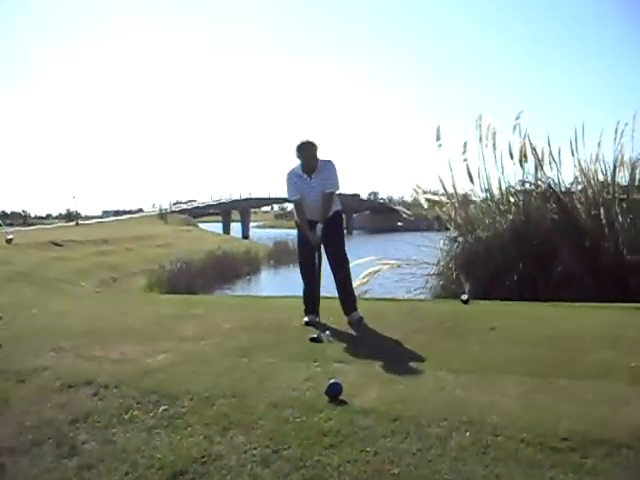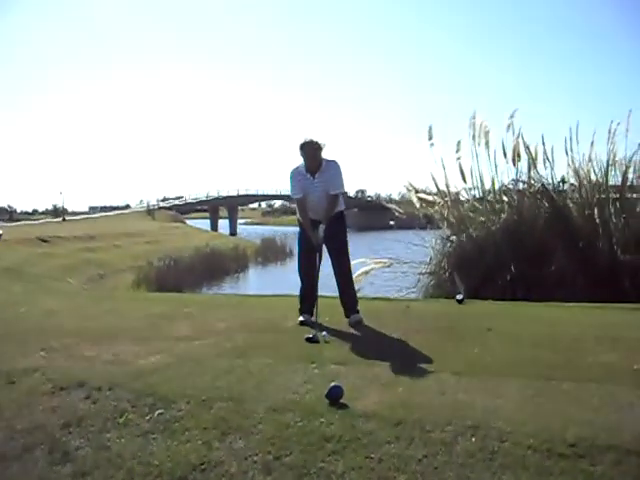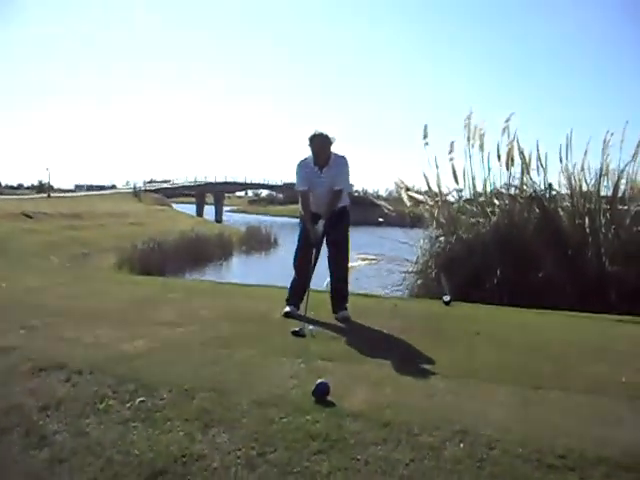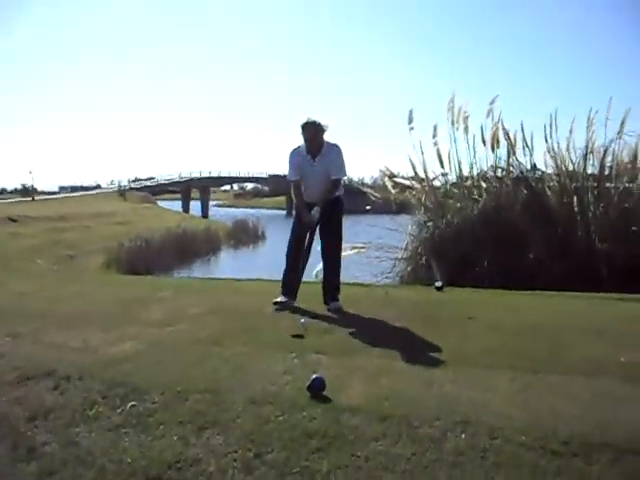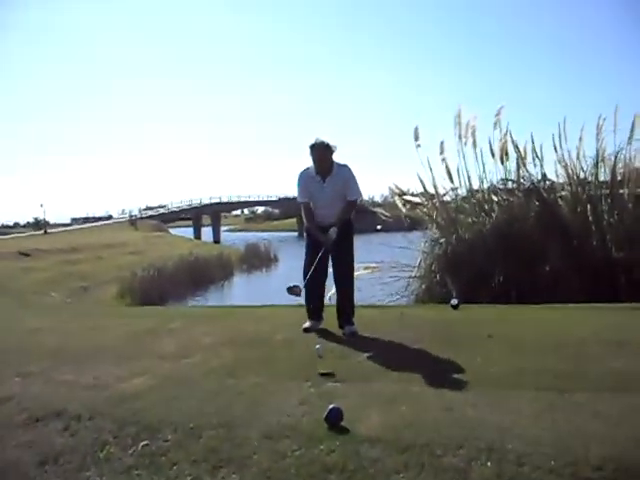
dt=0.2s
person 1, frame 1
left shoulder: (328, 167)
right shoulder: (293, 176)
left elbow: (329, 197)
right elbow: (297, 206)
left wrist: (321, 225)
right wrist: (309, 232)
left hip: (330, 219)
right hip: (306, 222)
left knee: (340, 264)
right knee: (307, 268)
left ankle: (351, 310)
right ankle: (310, 312)
person 1, frame 2
left shoulder: (333, 167)
right shoulder: (296, 174)
left elbow: (334, 198)
right elbow: (300, 205)
left wrist: (323, 226)
right wrist: (311, 233)
left hip: (334, 219)
right hip: (308, 221)
left knee: (342, 265)
right knee: (306, 267)
left ankle: (352, 311)
right ankle: (306, 312)
person 1, frame 3
left shoulder: (341, 163)
right shoulder: (303, 165)
left elbow: (337, 194)
right elbow: (304, 197)
left wrist: (323, 222)
right wrist: (311, 226)
left hip: (337, 214)
right hip: (311, 213)
left knee: (339, 261)
right knee: (302, 258)
left ankle: (340, 307)
right ankle: (293, 303)
person 1, frame 4
left shoulder: (334, 151)
right shoulder: (295, 155)
left elbow: (335, 183)
right elbow: (295, 186)
left wrist: (318, 208)
right wrist: (305, 214)
left hip: (331, 203)
right hip: (305, 203)
left knee: (331, 251)
right knee: (295, 247)
left ankle: (332, 298)
right ankle: (288, 293)
person 1, frame 5
left shoulder: (345, 172)
right shoulder: (304, 176)
left elbow: (352, 202)
right elbow: (305, 208)
left wrist: (335, 227)
right wrist: (319, 234)
left hip: (342, 226)
right hip: (315, 228)
left knee: (344, 274)
right knee: (311, 271)
left ankle: (347, 322)
right ankle: (314, 317)
